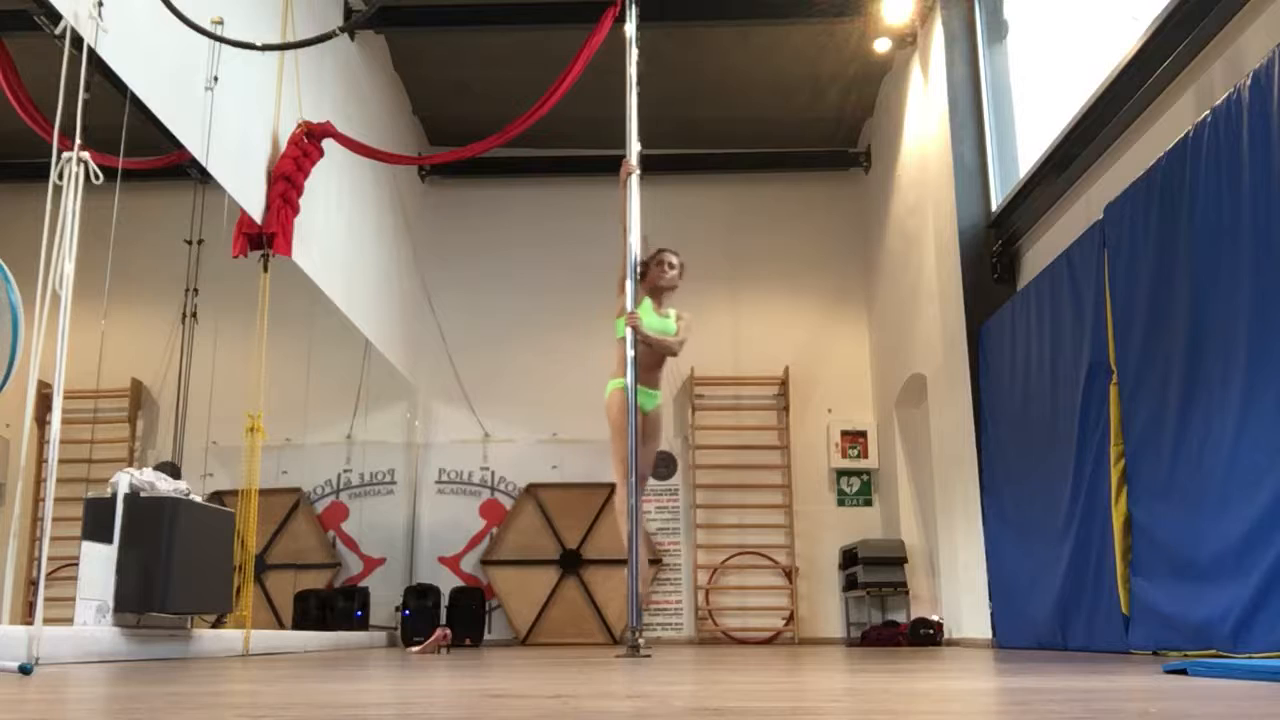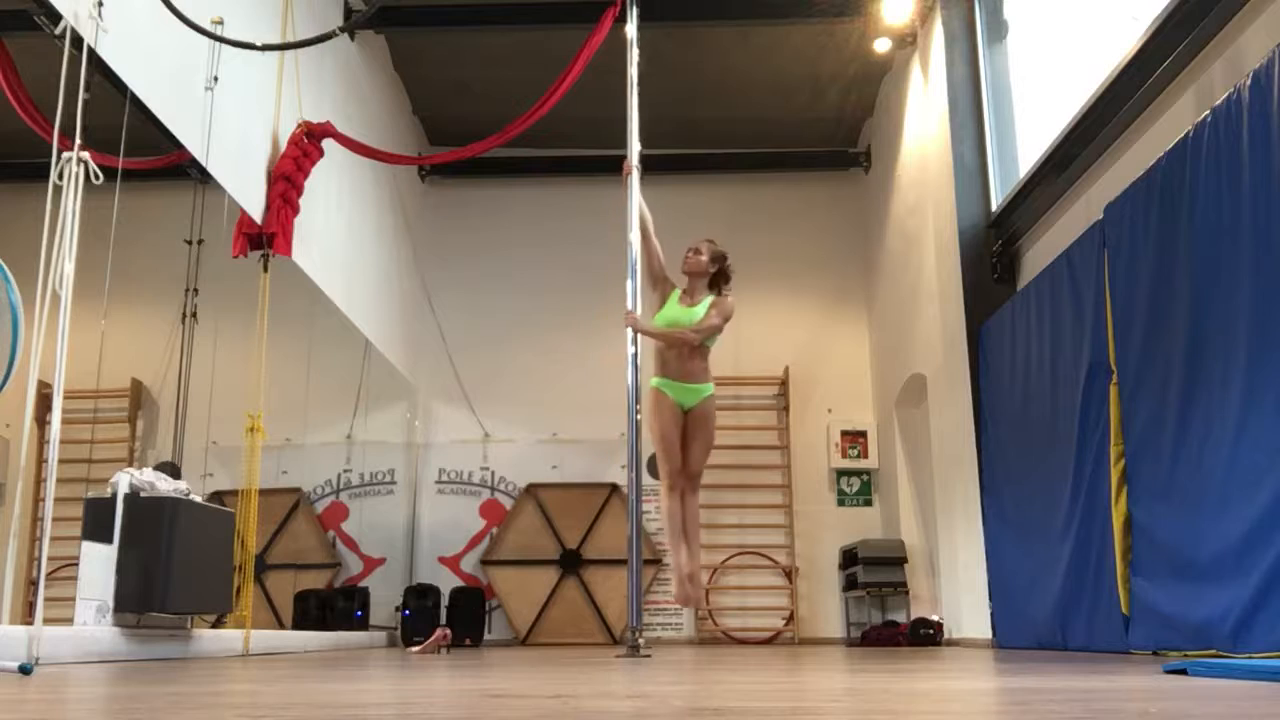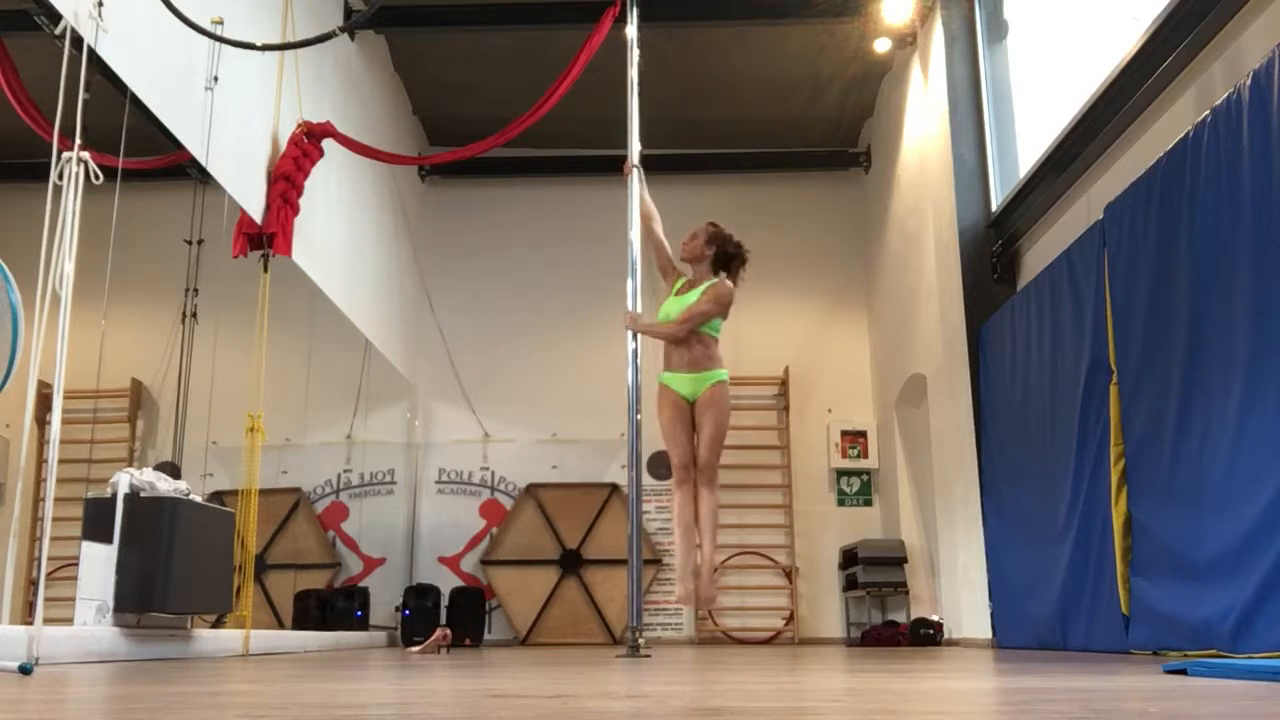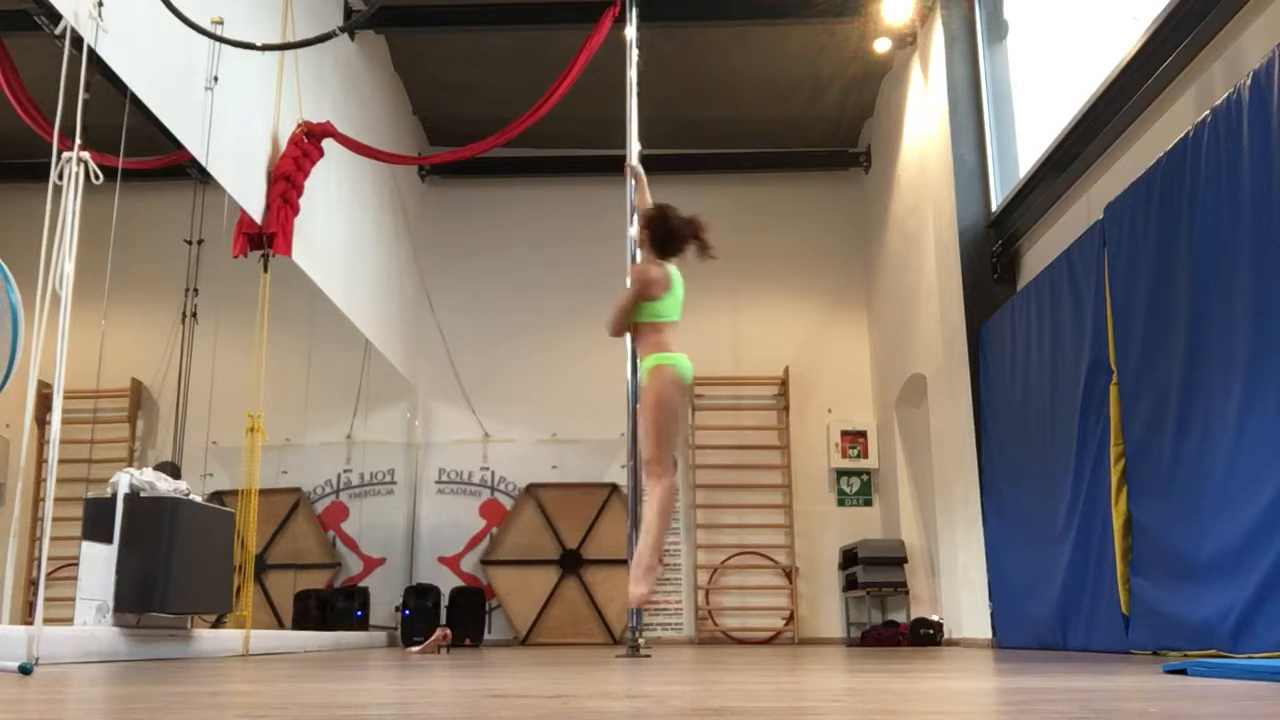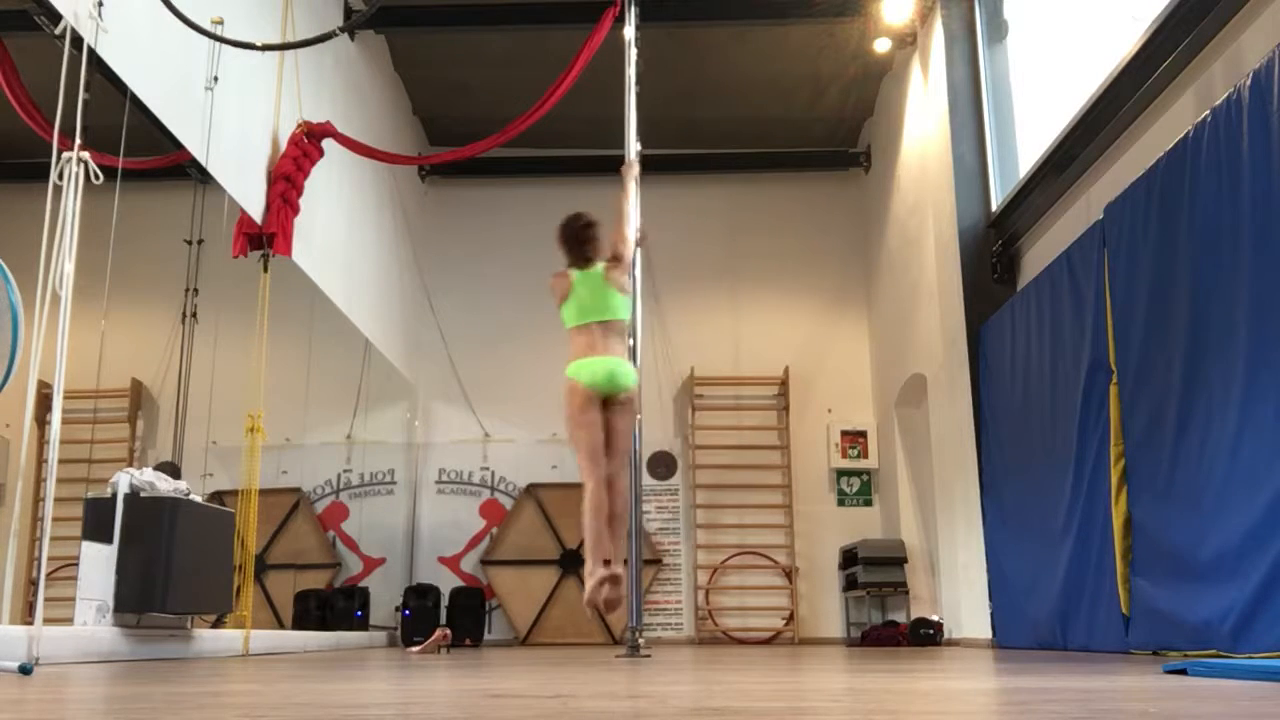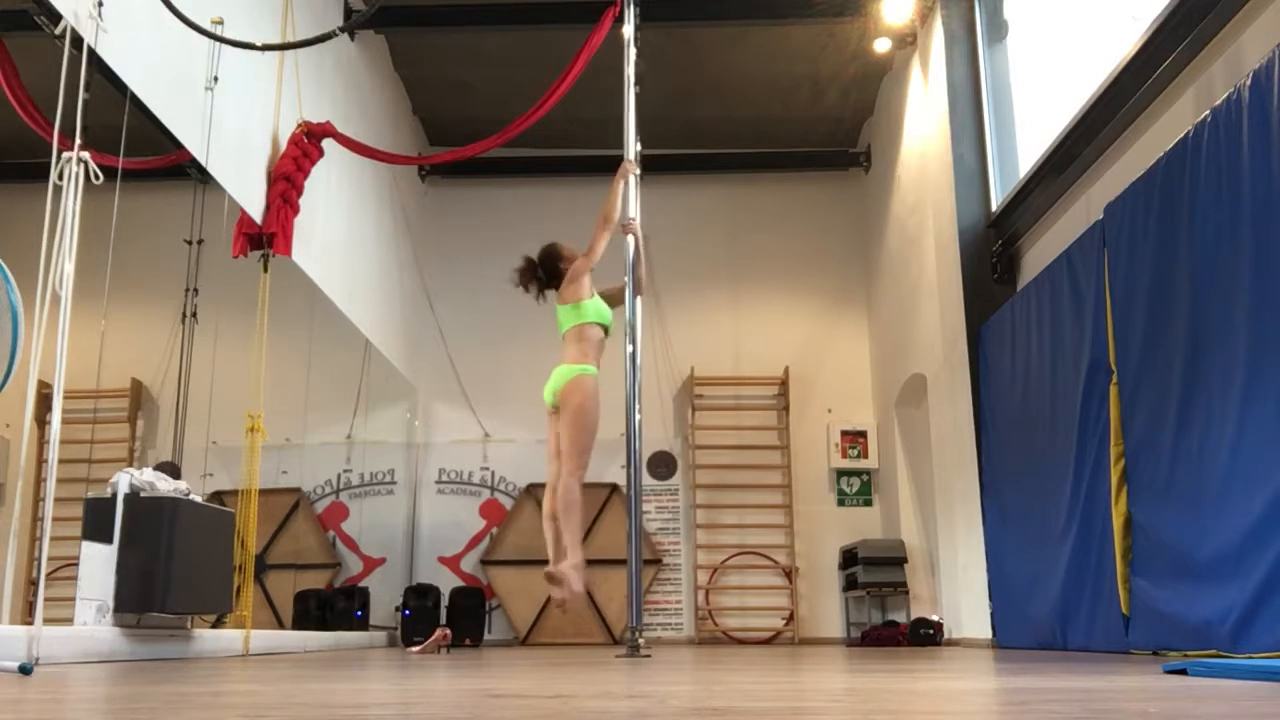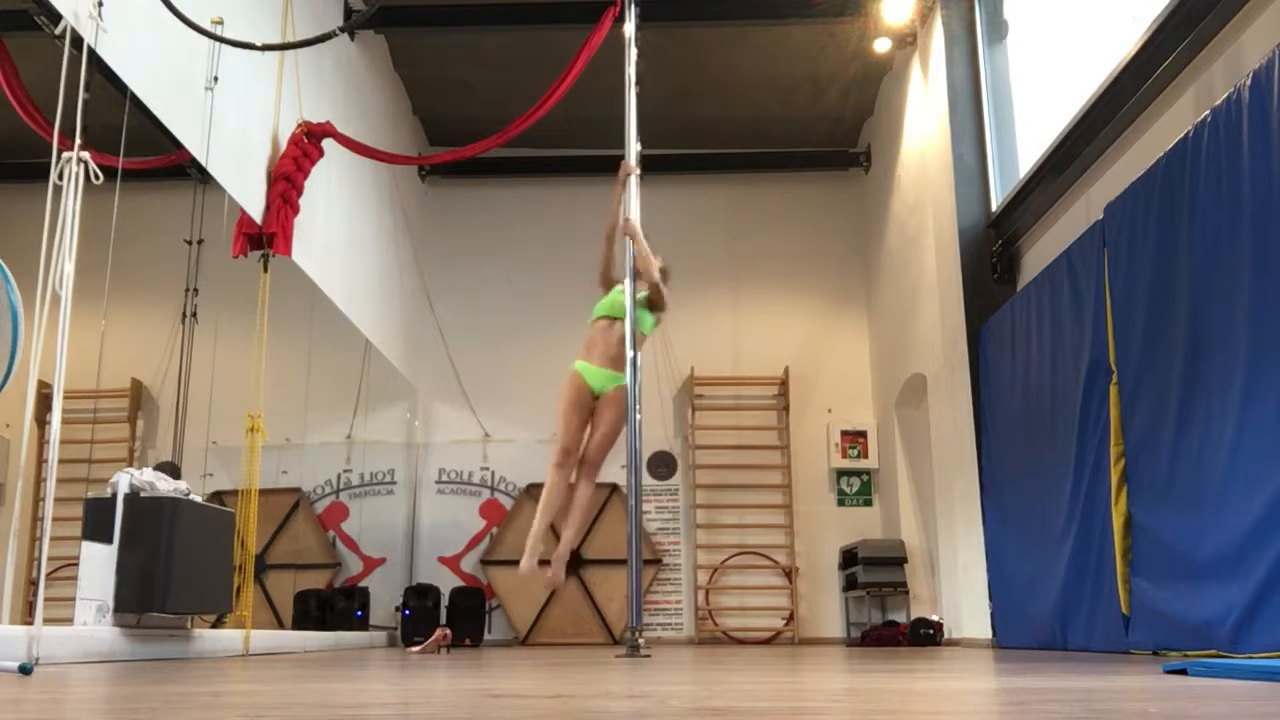
dt=0.3s
person 1, frame 1
left shoulder: (677, 316)
right shoulder: (632, 297)
left elbow: (676, 347)
right elbow: (627, 237)
left wrist: (644, 330)
right wrist: (626, 185)
left hip: (652, 398)
right hip: (624, 391)
left knee: (641, 479)
right knee: (626, 478)
person 1, frame 2
left shoulder: (722, 305)
right shoulder: (667, 292)
left elbow: (692, 338)
right elbow: (648, 236)
left wrist: (646, 328)
left hip: (701, 395)
right hip: (665, 391)
left knee: (691, 482)
right knee: (671, 480)
left ankle: (695, 568)
right ankle: (680, 570)
person 1, frame 3
left shoulder: (722, 288)
right shoulder: (674, 280)
left elbow: (679, 330)
right elbow: (652, 229)
left wrist: (640, 326)
right wrist: (639, 184)
left hip: (711, 383)
right hip: (673, 384)
left knee: (706, 475)
right knee: (682, 474)
left ankle: (707, 567)
right ankle: (684, 568)
person 1, frame 4
left shoulder: (645, 272)
right shoulder: (671, 267)
left elbow: (615, 327)
right elbow: (660, 223)
left wrist: (630, 322)
right wrist: (640, 183)
left hip: (663, 369)
right hip: (667, 370)
left knee: (661, 469)
right knee: (654, 469)
left ankle: (648, 564)
right ankle: (642, 562)
person 1, frame 5
left shoulder: (560, 282)
right shoulder: (621, 269)
right elbow: (626, 232)
right wrist: (629, 180)
left hip: (584, 375)
right hip: (622, 372)
left knee: (593, 473)
right knee: (617, 473)
left ankle: (595, 566)
right ankle: (615, 566)
person 1, frame 6
left shoulder: (595, 299)
right shoulder: (573, 280)
left elbow: (635, 285)
right elbow: (604, 227)
left wrist: (636, 238)
right wrist: (622, 178)
left hip: (568, 385)
right hip: (578, 380)
left knee: (564, 475)
right knee: (569, 473)
left ankle: (560, 562)
right ankle: (569, 560)
person 1, frame 7
left shoulder: (655, 304)
right shoulder: (611, 286)
left elbow: (654, 280)
right elbow: (610, 236)
left wrist: (639, 235)
right wrist: (620, 185)
left hip: (619, 386)
right hip: (584, 374)
left knee: (590, 468)
right knee: (563, 458)
left ankle: (564, 551)
right ankle: (535, 542)
